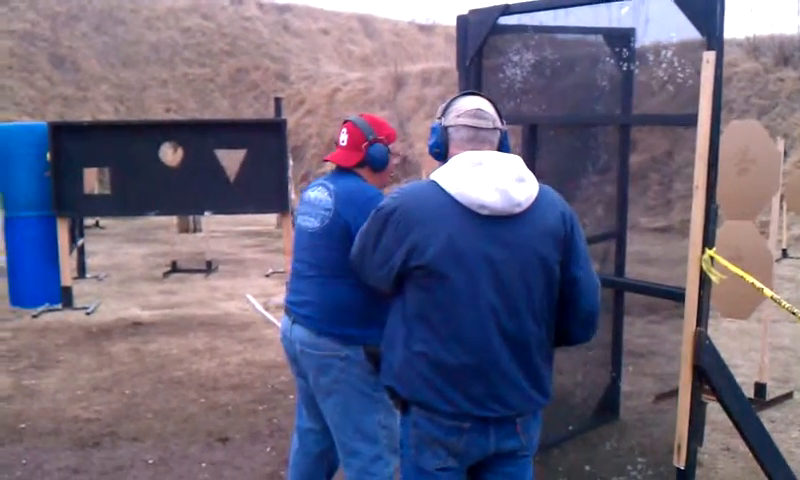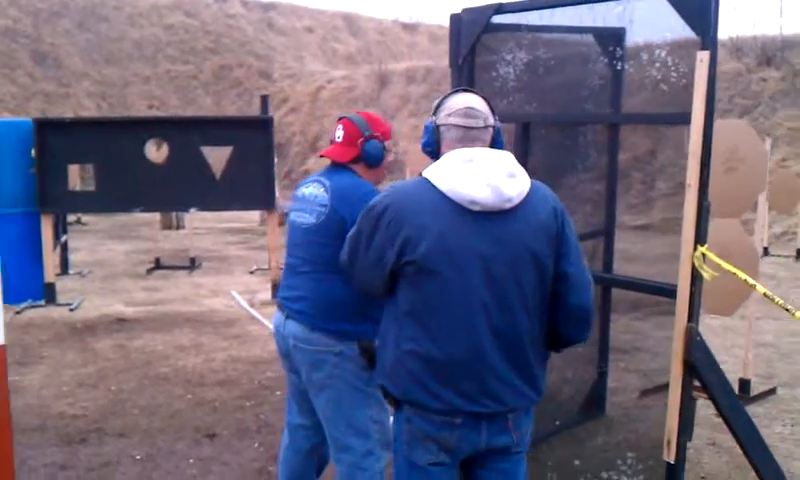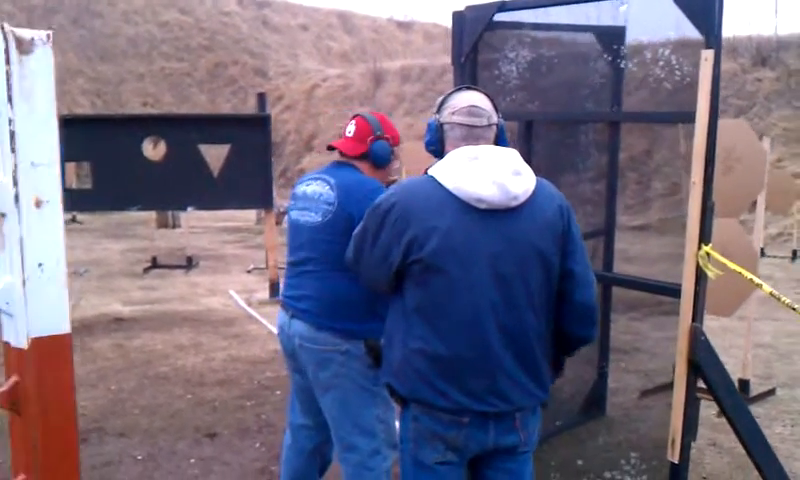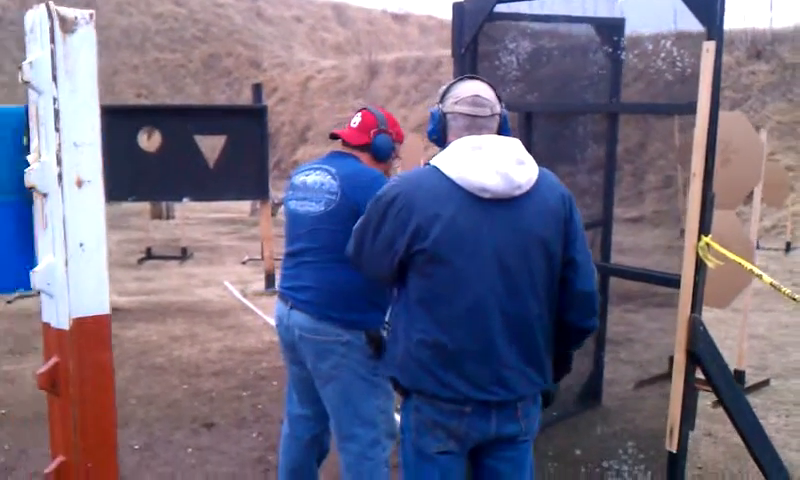
dt=0.2s
person 1, frame 1
left shoulder: (407, 207)
right shoulder: (554, 209)
left elbow: (369, 271)
right elbow: (583, 316)
left hip: (436, 413)
right hip: (519, 412)
person 1, frame 2
left shoulder: (399, 204)
right shoulder: (545, 204)
left elbow: (359, 271)
right elbow: (577, 313)
left hip: (429, 410)
right hip: (511, 407)
person 1, frame 3
left shoulder: (406, 201)
right shoulder: (551, 202)
left elbow: (364, 268)
right elbow: (581, 309)
right wrist: (551, 357)
left hip: (436, 409)
right hip: (518, 407)
person 1, frame 4
left shoulder: (410, 192)
right shoulder: (554, 192)
left elbow: (364, 259)
right elbow: (581, 298)
right wrist: (558, 353)
left hip: (438, 400)
right hip: (519, 397)
person 2, frame 1
left shoulder: (317, 190)
right shoulder: (365, 198)
left hip: (299, 329)
right hip: (340, 343)
left knee: (313, 432)
right knee: (371, 449)
person 2, frame 2
left shoulder: (309, 186)
right shoulder: (360, 194)
left hip: (291, 324)
right hip: (334, 338)
left knee: (303, 429)
right knee: (363, 445)
person 2, frame 3
left shoulder: (305, 185)
right shoulder: (366, 191)
left hip: (294, 323)
right hip: (340, 337)
left knee: (305, 429)
right knee: (367, 445)
person 2, frame 4
left shoulder: (301, 176)
right shoulder: (368, 181)
left hip: (290, 313)
right hip: (338, 327)
left knee: (303, 420)
right knee: (366, 435)
